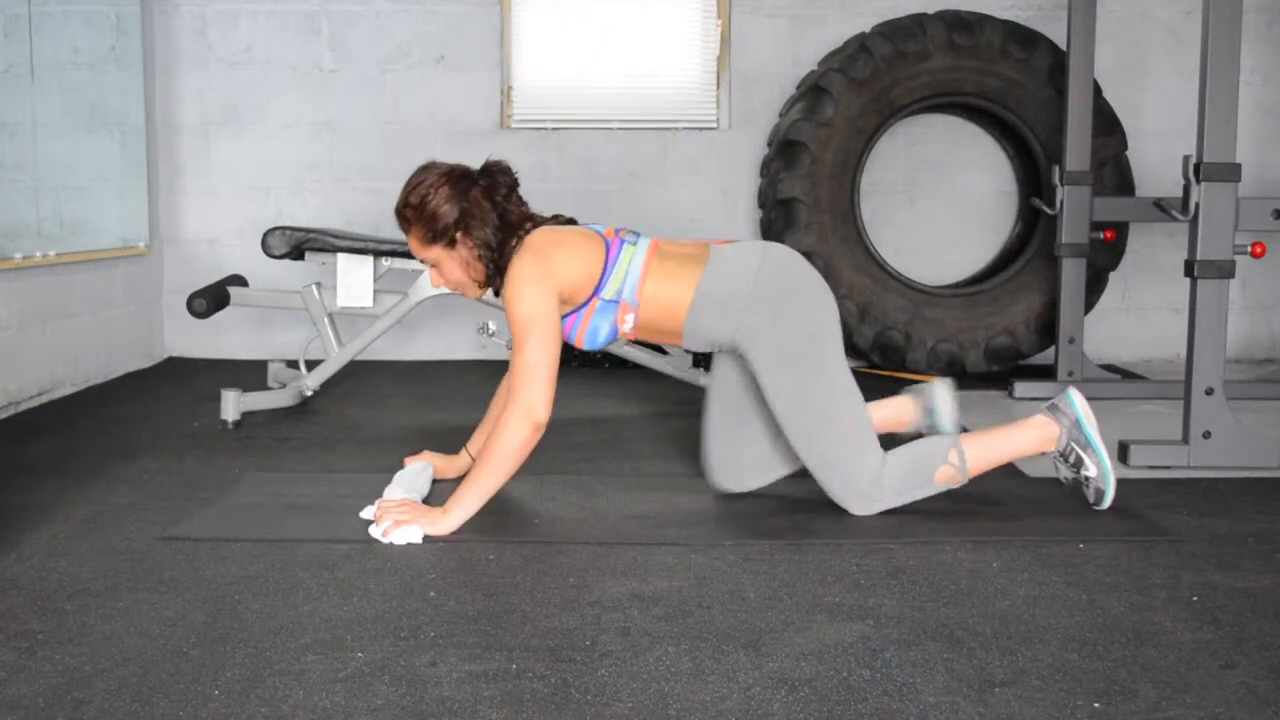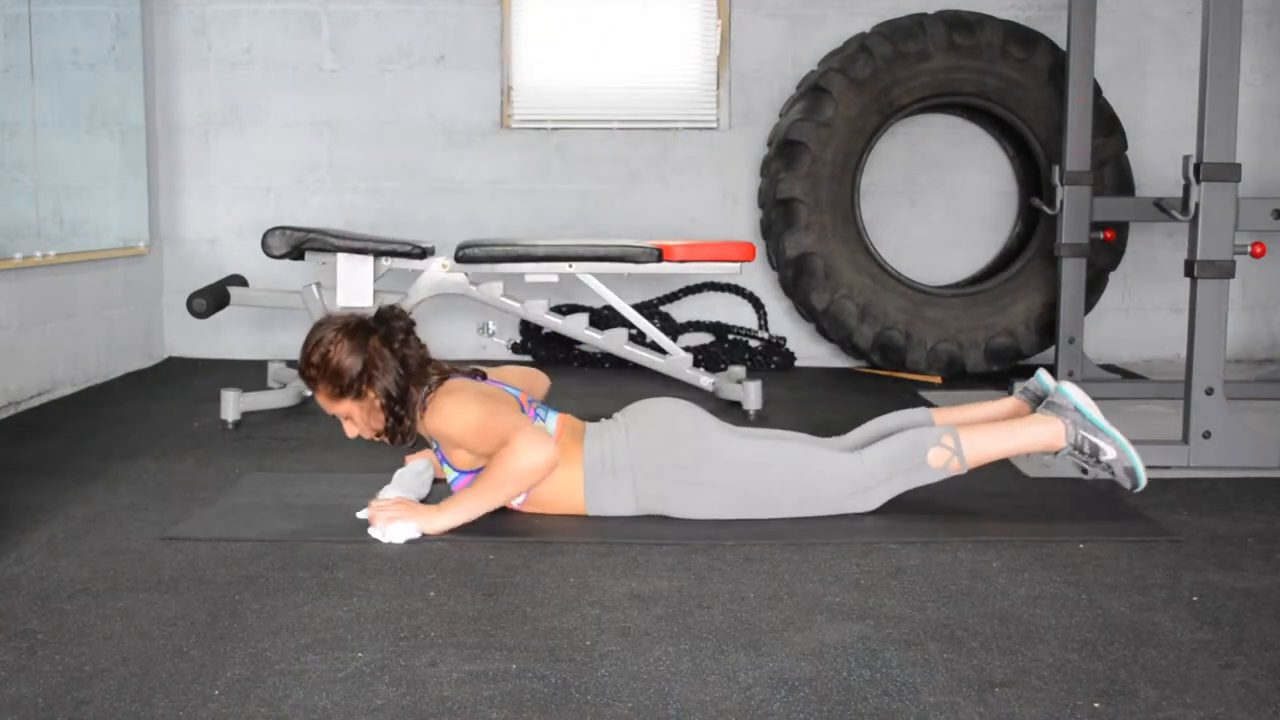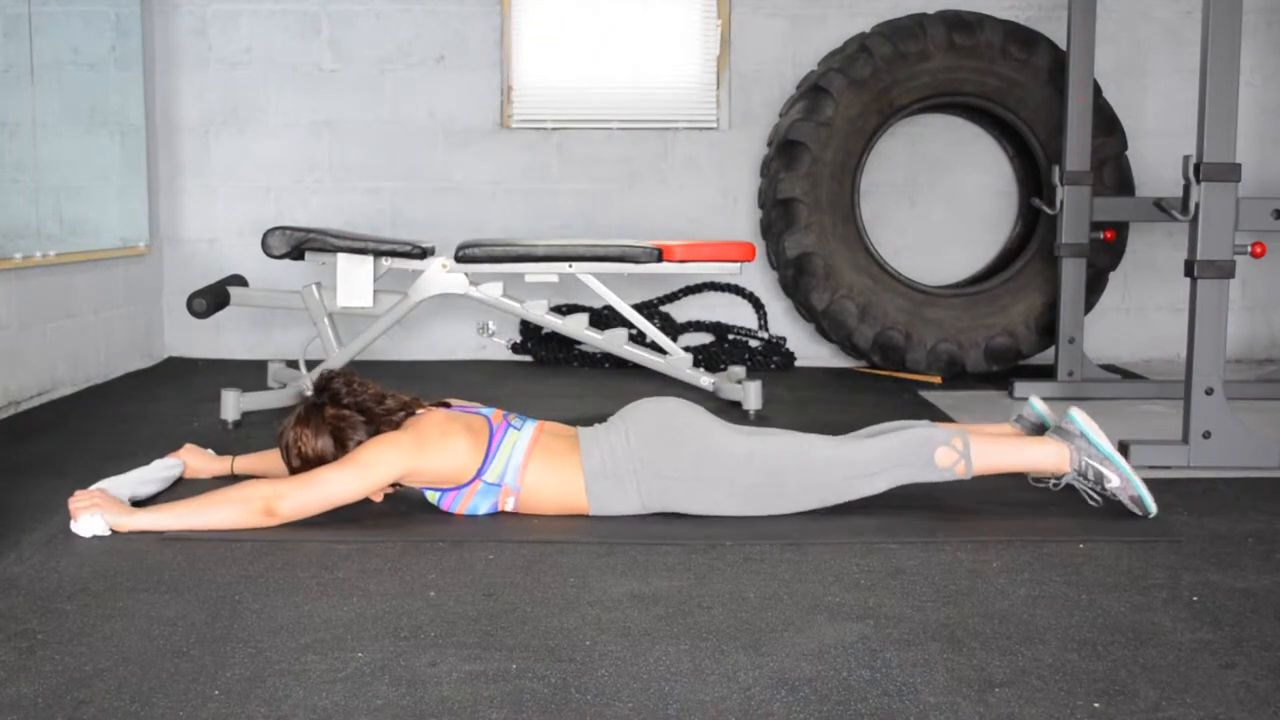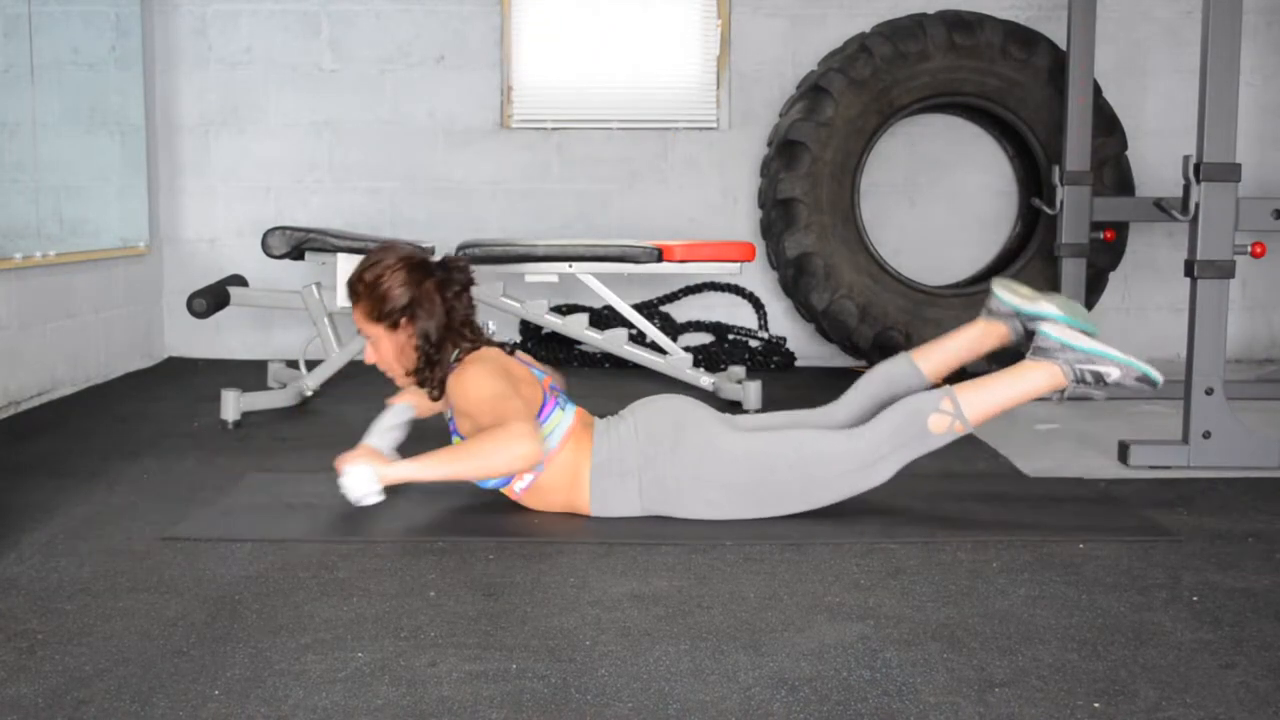
dt=1s
person 1, frame 1
left shoulder: (529, 270)
right shoulder: (535, 249)
left elbow: (531, 411)
right elbow: (525, 371)
left wrist: (450, 514)
right wrist: (465, 457)
left hip: (774, 306)
right hip: (758, 289)
left knee: (861, 491)
right knee: (732, 474)
left ankle: (1051, 428)
right ankle: (911, 409)
person 1, frame 2
left shoulder: (444, 411)
right shoulder: (447, 385)
left elbow: (535, 449)
left wrist: (444, 512)
left hip: (660, 466)
right hip: (655, 434)
left knee: (867, 477)
right knee: (847, 453)
left ankle: (1057, 429)
right ankle: (1028, 400)
person 1, frame 3
left shoulder: (405, 449)
right shoulder: (410, 418)
left elbow: (277, 509)
right elbow: (315, 456)
left wrist: (129, 516)
right wrist: (218, 462)
left hip: (658, 464)
right hip: (654, 438)
left knee: (861, 465)
right knee: (852, 455)
left ankle: (1062, 454)
right ankle: (1027, 431)
person 1, frame 4
left shoulder: (470, 379)
right shoulder: (481, 356)
left elbow: (520, 447)
left wrist: (396, 468)
left hip: (670, 471)
right hip: (661, 435)
left knee: (874, 454)
right knee: (850, 424)
left ankle: (1056, 369)
right ankle: (1002, 321)
